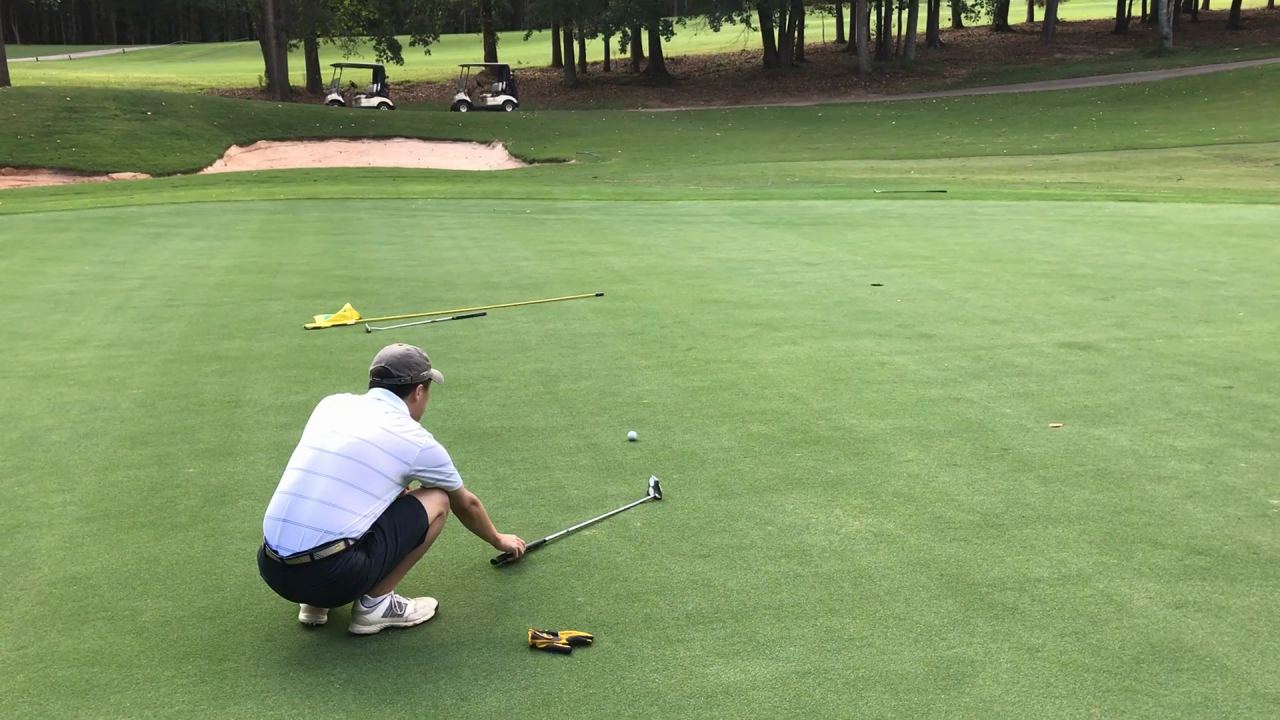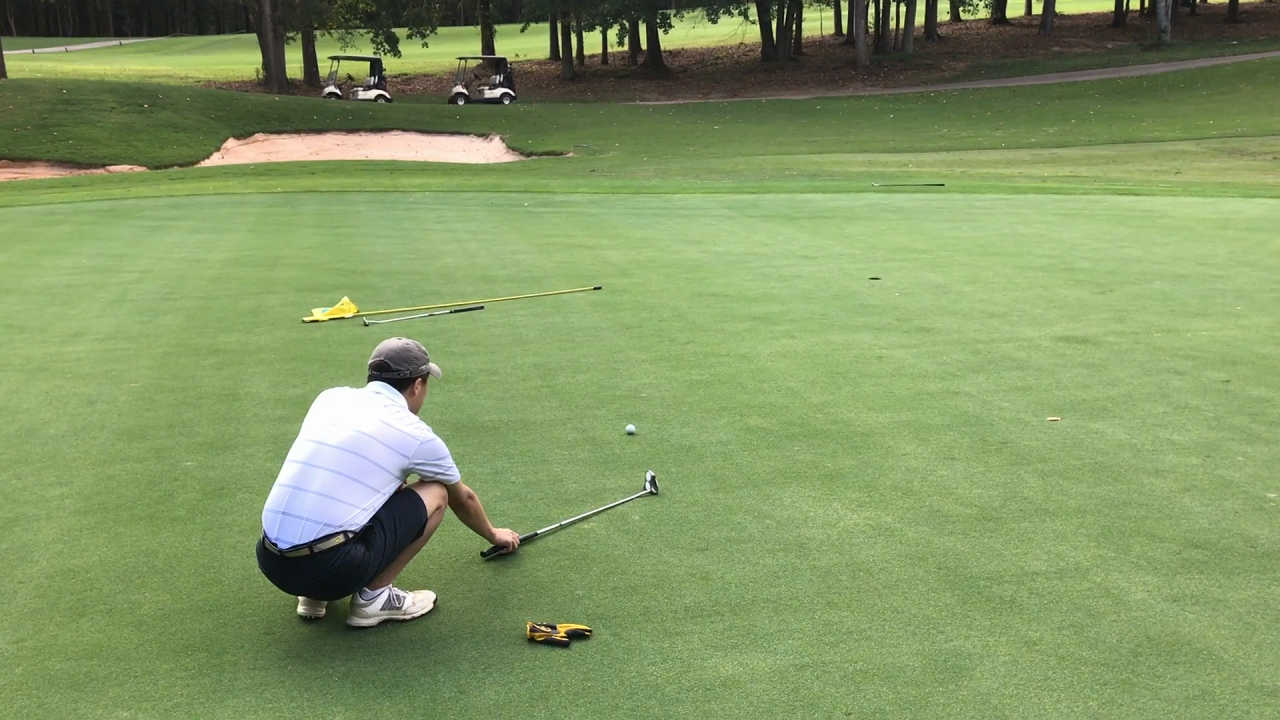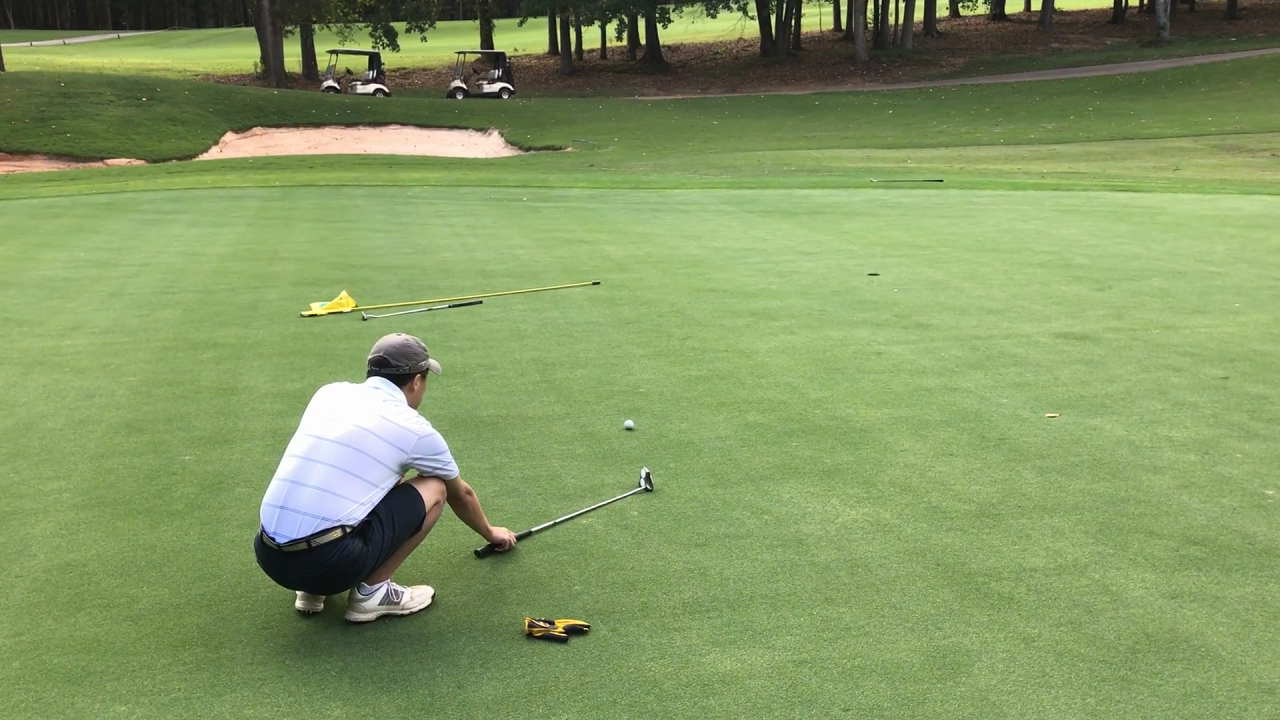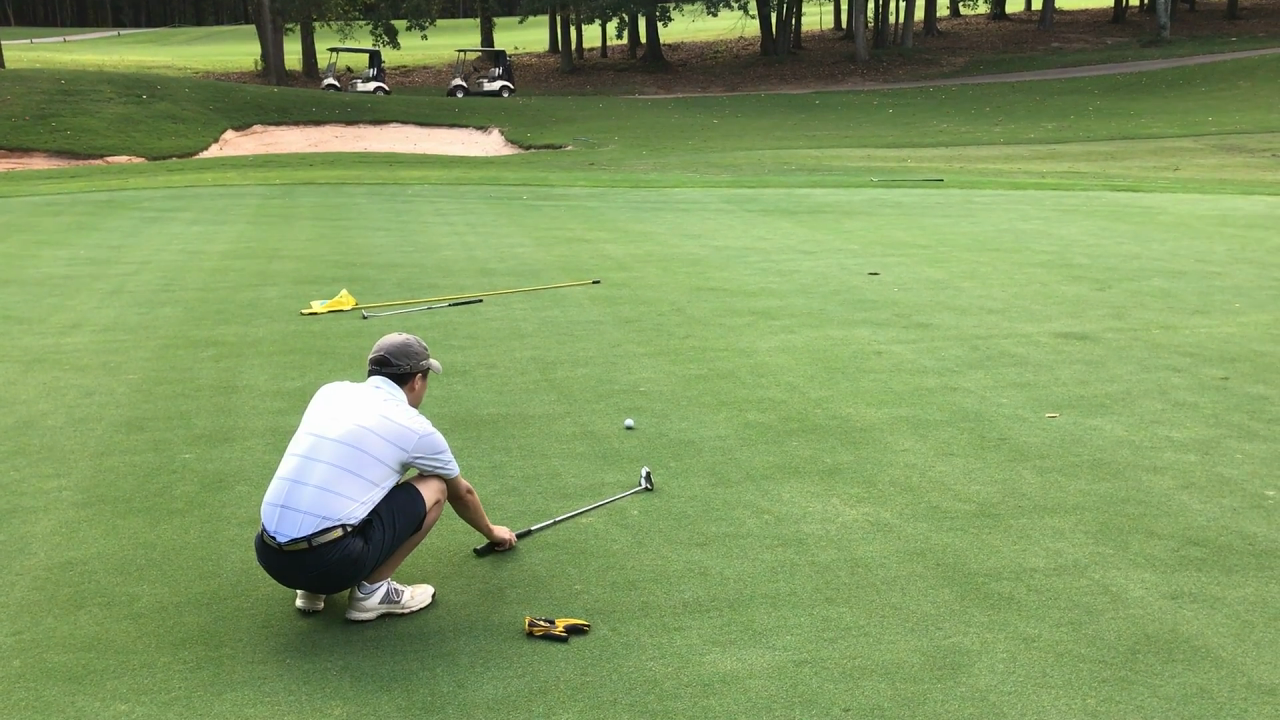
dt=0.3s
person 1, frame 1
left shoulder: (330, 405)
right shoulder: (415, 440)
right elbow: (466, 505)
right wrist: (499, 540)
left hip: (272, 568)
right hip: (330, 574)
right knee: (437, 500)
left ankle: (315, 600)
right ankle: (374, 605)
person 1, frame 2
left shoulder: (330, 397)
right shoulder: (415, 433)
right elbow: (463, 499)
right wrist: (492, 534)
left hip: (270, 562)
right hip: (331, 568)
right knee: (436, 494)
left ankle: (313, 596)
right ankle: (373, 598)
person 1, frame 3
left shoulder: (329, 393)
right shoulder: (414, 428)
right elbow: (460, 495)
right wrist: (489, 532)
left hip: (269, 555)
right hip: (328, 561)
right knee: (434, 489)
left ankle: (313, 587)
right ankle: (371, 592)
person 1, frame 4
left shoulder: (330, 392)
right shoulder: (415, 427)
right elbow: (462, 494)
right wrist: (491, 532)
left hip: (270, 555)
right hip: (328, 561)
right knee: (435, 488)
left ankle: (313, 588)
right ankle: (371, 592)
